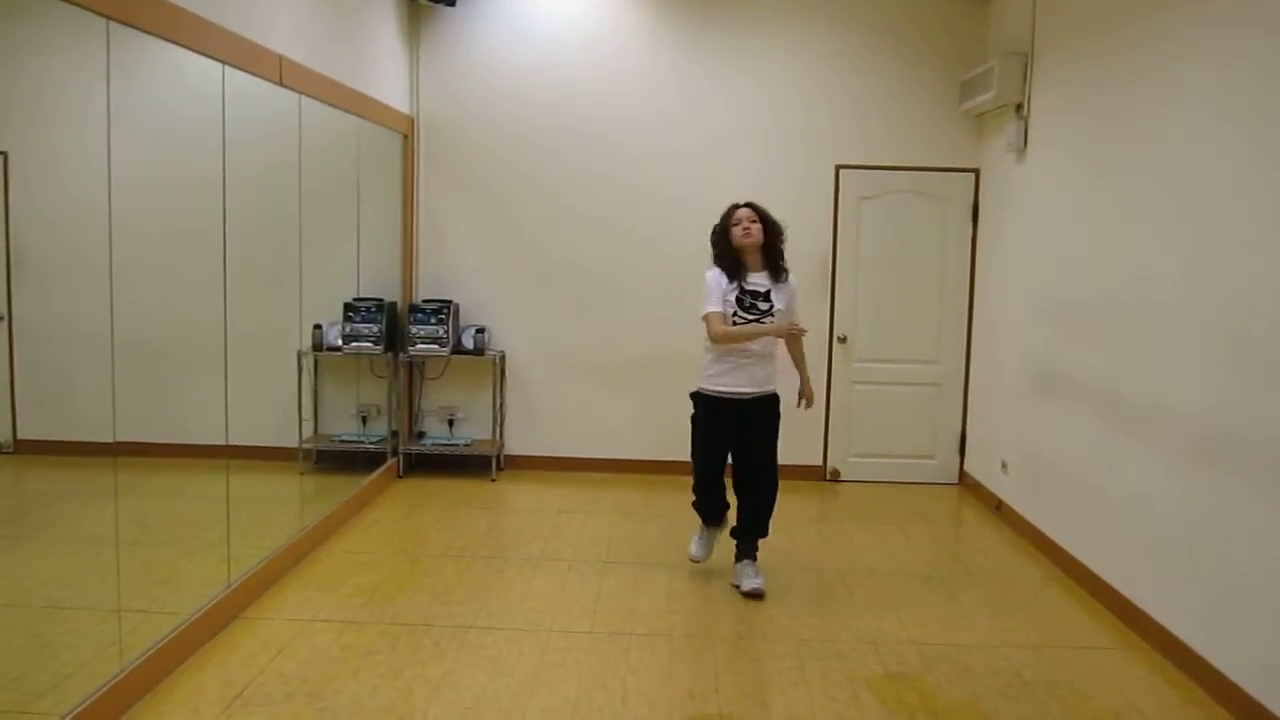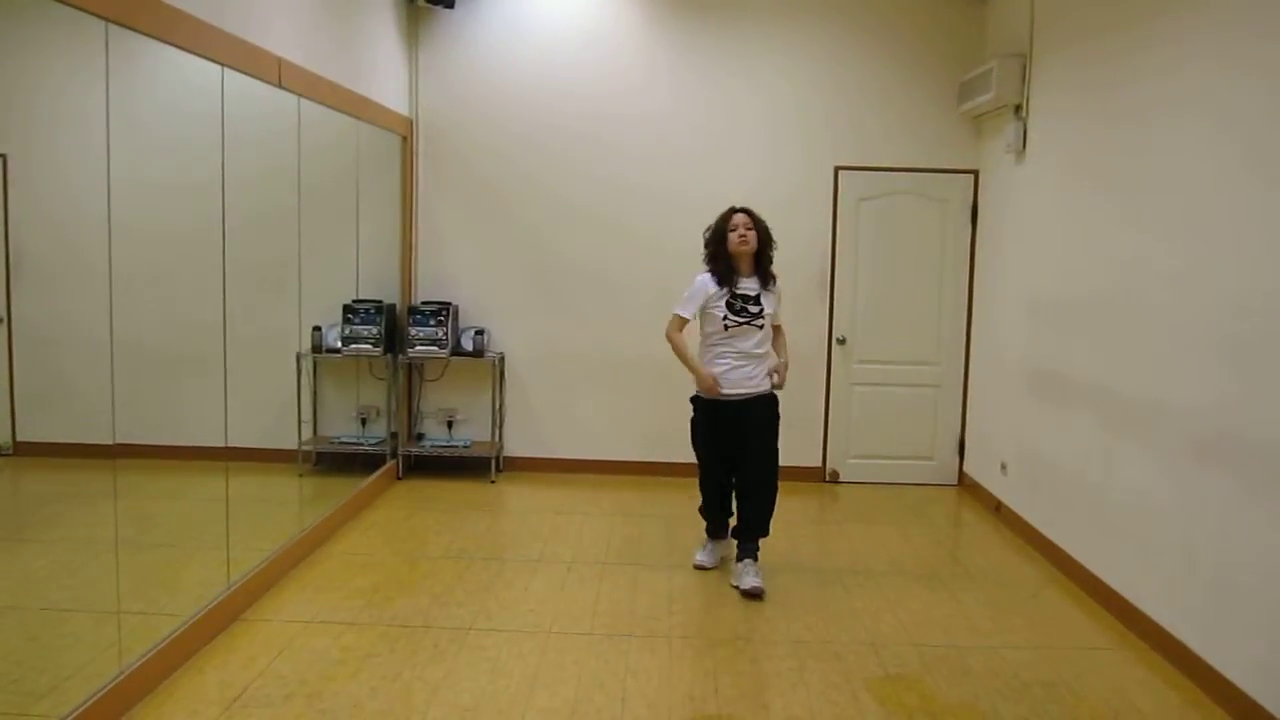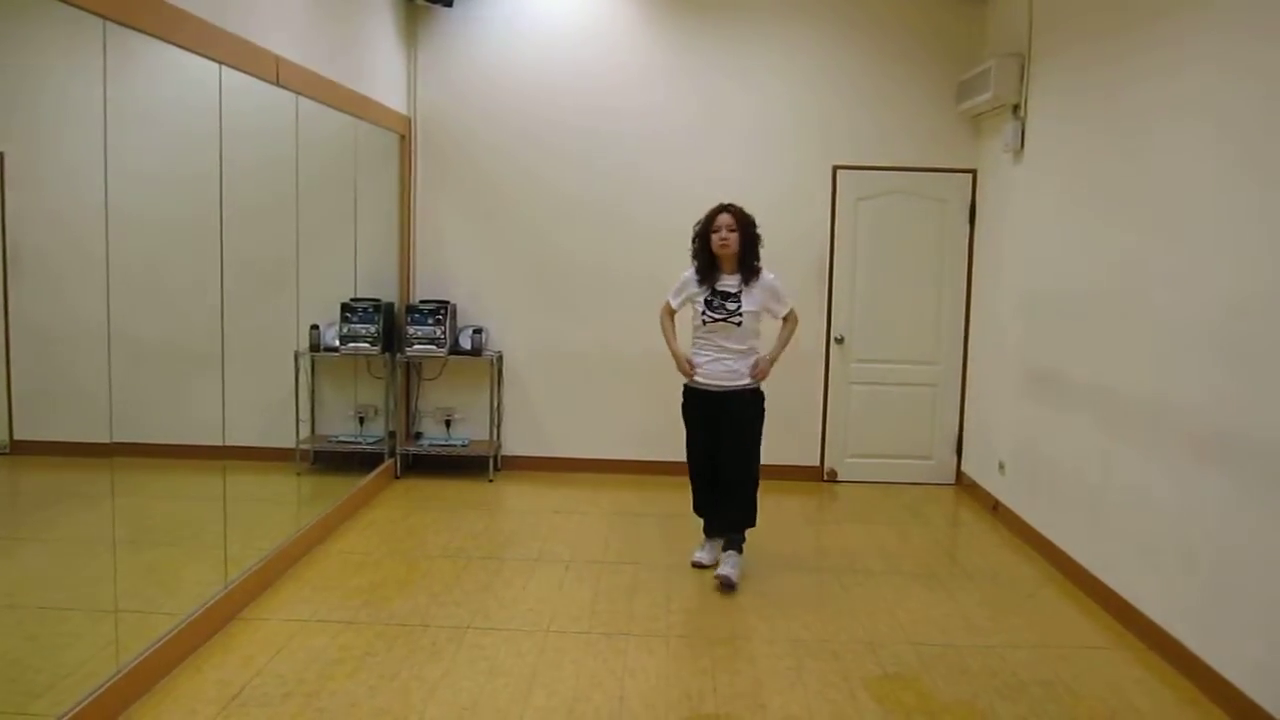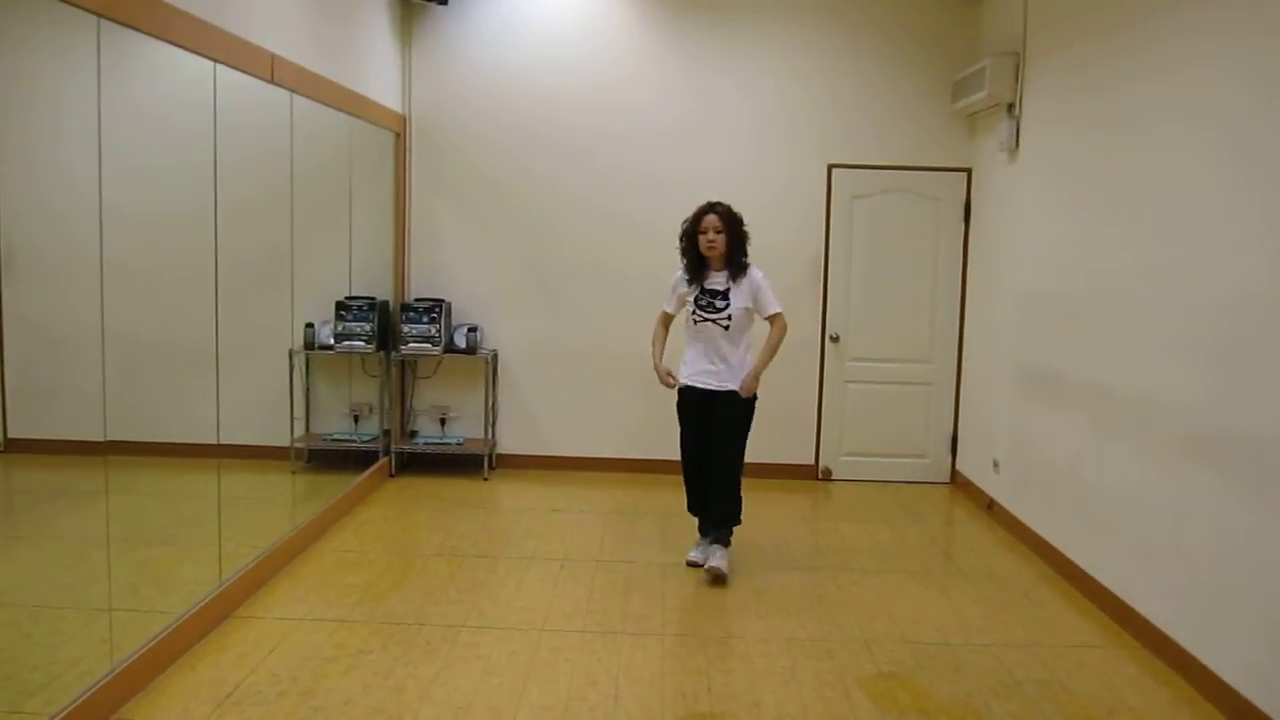
dt=0.3s
person 1, frame 1
left shoulder: (782, 282)
right shoulder: (717, 278)
left elbow: (792, 333)
right elbow: (716, 332)
left wrist: (805, 379)
right wrist: (768, 329)
left hip: (761, 398)
right hip: (715, 396)
left knee: (759, 480)
right knee: (707, 472)
left ankle: (746, 560)
right ankle: (711, 524)
person 1, frame 2
left shoulder: (770, 286)
right shoulder: (708, 284)
right elbow: (673, 329)
left wrist: (783, 361)
right wrist: (696, 370)
left hip: (759, 398)
right hip: (713, 398)
left knee: (759, 478)
right knee: (714, 474)
left ankle: (747, 559)
right ankle: (716, 537)
person 1, frame 3
left shoulder: (763, 281)
right shoulder: (694, 278)
left elbow: (791, 319)
right elbow: (666, 312)
left wrist: (772, 357)
right wrist: (676, 353)
left hip: (743, 391)
right hip: (700, 389)
left knee: (740, 468)
right knee: (703, 466)
left ankle: (733, 551)
right ankle: (713, 535)
person 1, frame 4
left shoulder: (750, 278)
right shoulder: (685, 279)
left elbow: (778, 326)
right elbow: (664, 322)
left wrist: (757, 371)
right wrist: (657, 360)
left hip: (734, 390)
right hip: (692, 388)
left knee: (724, 465)
right knee: (695, 465)
left ankle: (719, 543)
right ankle: (706, 535)
